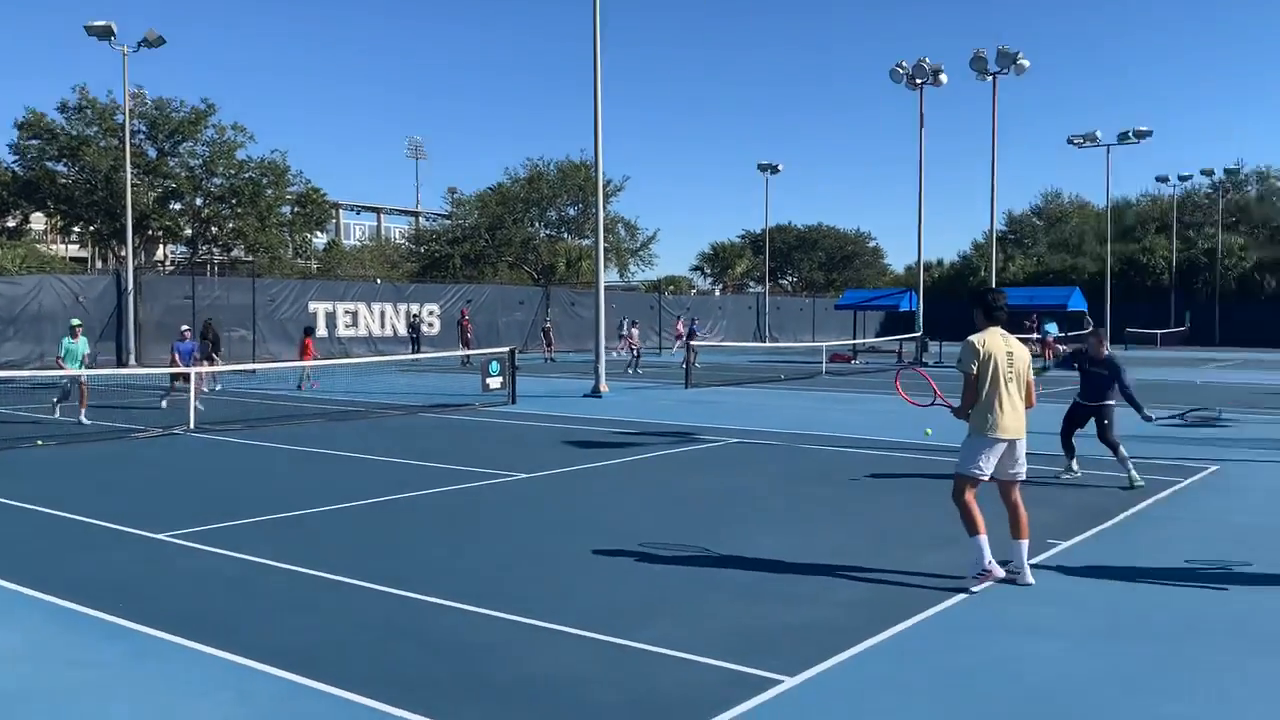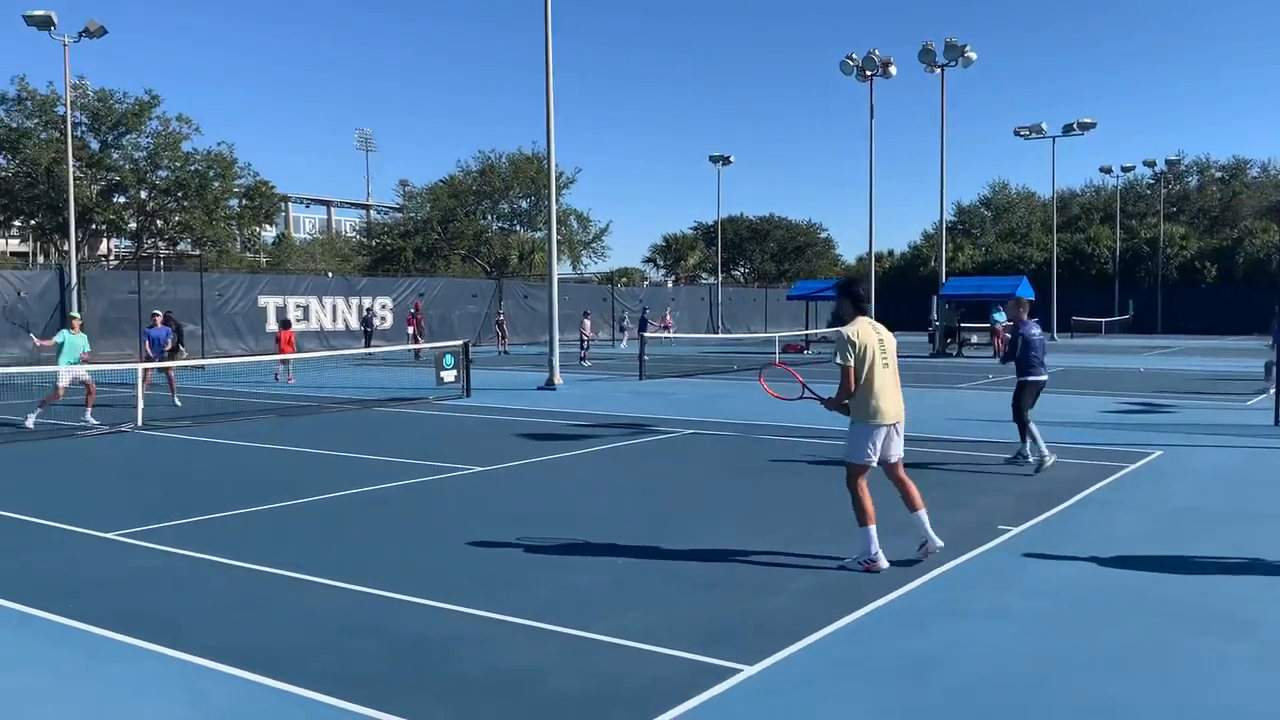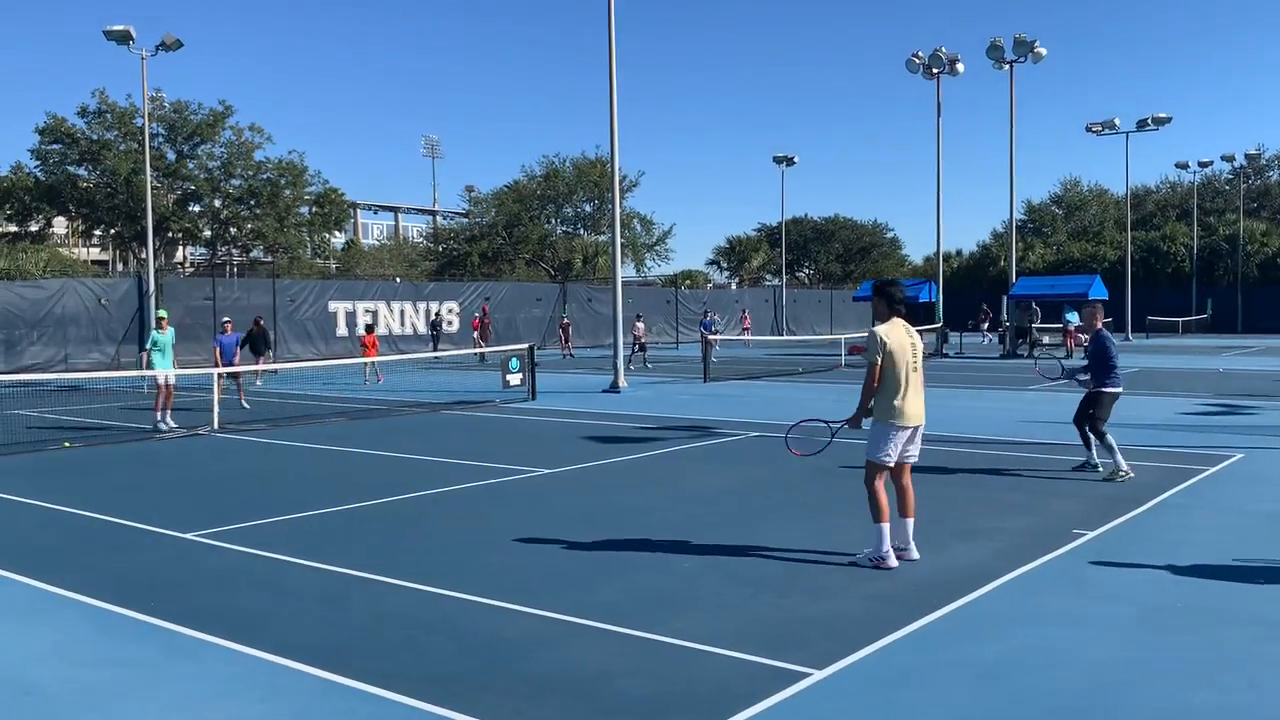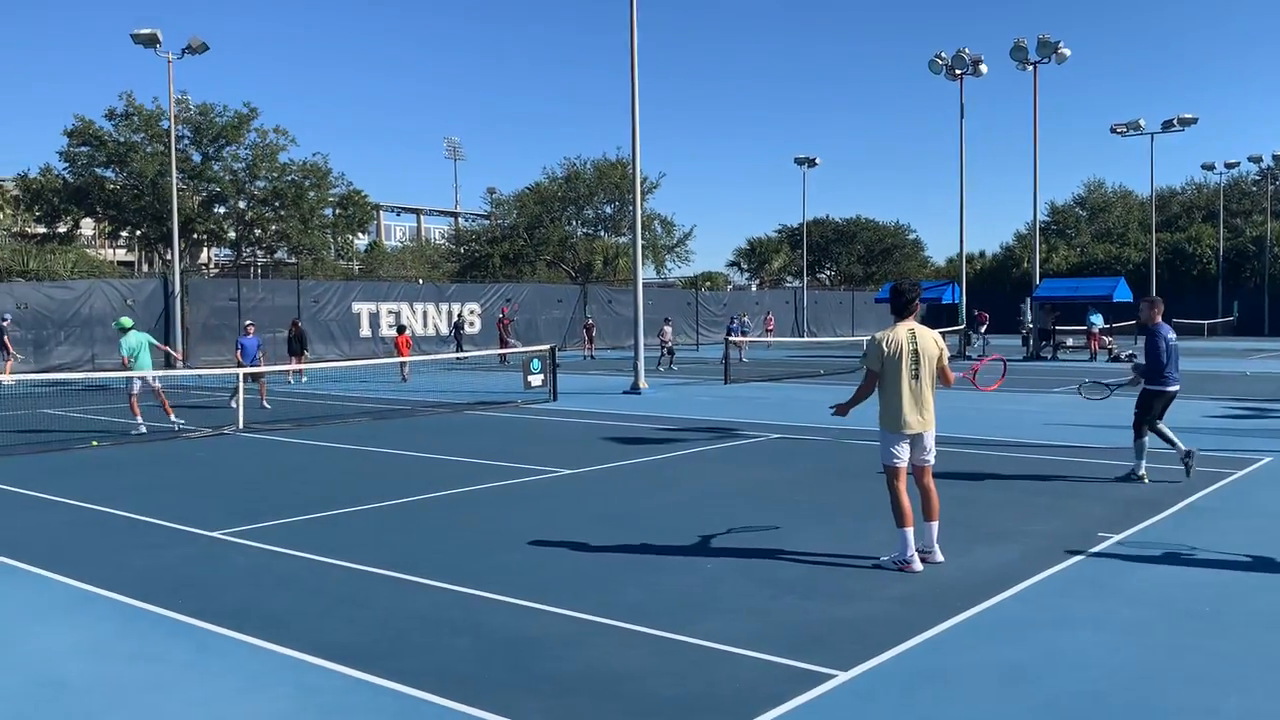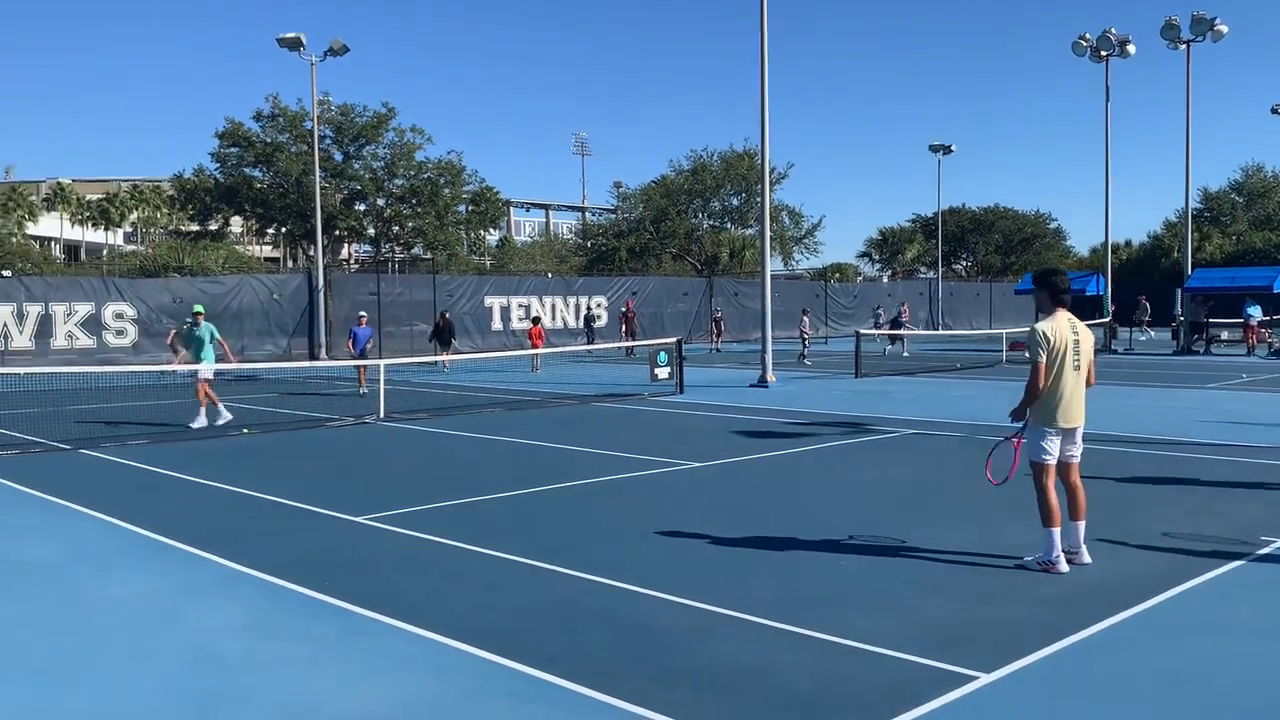
dt=0.7s
person 1, frame 1
left shoulder: (975, 343)
right shoulder: (1021, 348)
left elbow: (970, 394)
right elbow: (1030, 401)
left wrist: (961, 412)
left hip: (987, 431)
right hip: (1016, 431)
left knee: (963, 494)
right knee: (1012, 498)
left ankle: (987, 564)
right ankle: (1020, 567)
person 1, frame 2
left shoulder: (848, 333)
right shoulder: (885, 332)
left elbow: (849, 386)
left wrist: (835, 403)
left hip: (869, 417)
right hip: (895, 411)
left knee: (856, 481)
right knee: (898, 475)
left ankle: (872, 555)
right ankle: (928, 535)
person 1, frame 3
left shoulder: (879, 333)
right shoulder: (913, 334)
left elbow: (872, 382)
left wrist: (859, 413)
left hip: (891, 418)
right hip: (915, 416)
left knee: (874, 480)
right knee: (902, 478)
left ankle: (884, 552)
right ankle: (906, 545)
person 1, frame 4
left shoulder: (881, 340)
right shoulder: (934, 337)
left elbow: (869, 386)
right elbow: (948, 380)
left wrist: (847, 406)
right wrist: (955, 375)
left hip: (895, 424)
right hip: (925, 422)
left knee: (897, 486)
right knee: (926, 481)
left ankle: (909, 555)
right ankle: (931, 547)
person 1, frame 5
left shoulder: (1043, 329)
right shoulder: (1084, 330)
left elbow: (1037, 382)
right elbow: (1089, 380)
left wrist: (1022, 408)
left hip: (1047, 419)
right hip: (1075, 417)
left knee: (1045, 483)
right knee: (1072, 479)
left ankle: (1054, 556)
right ankle: (1077, 548)
